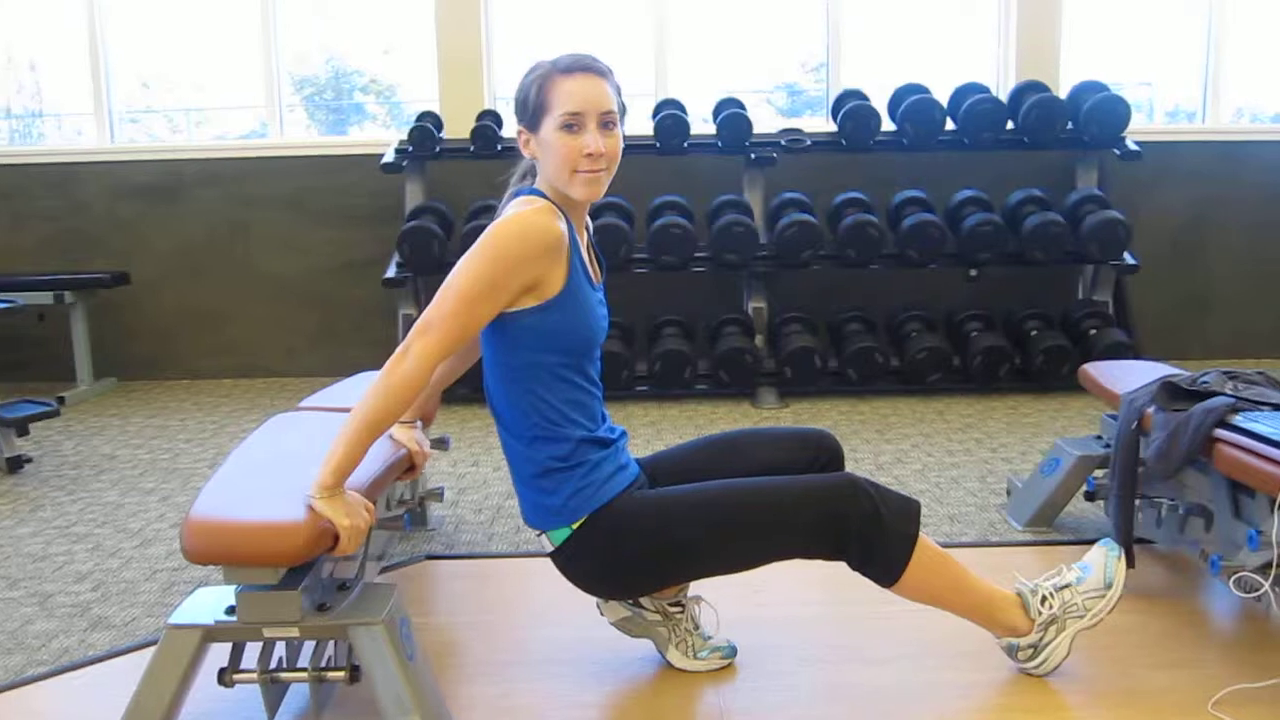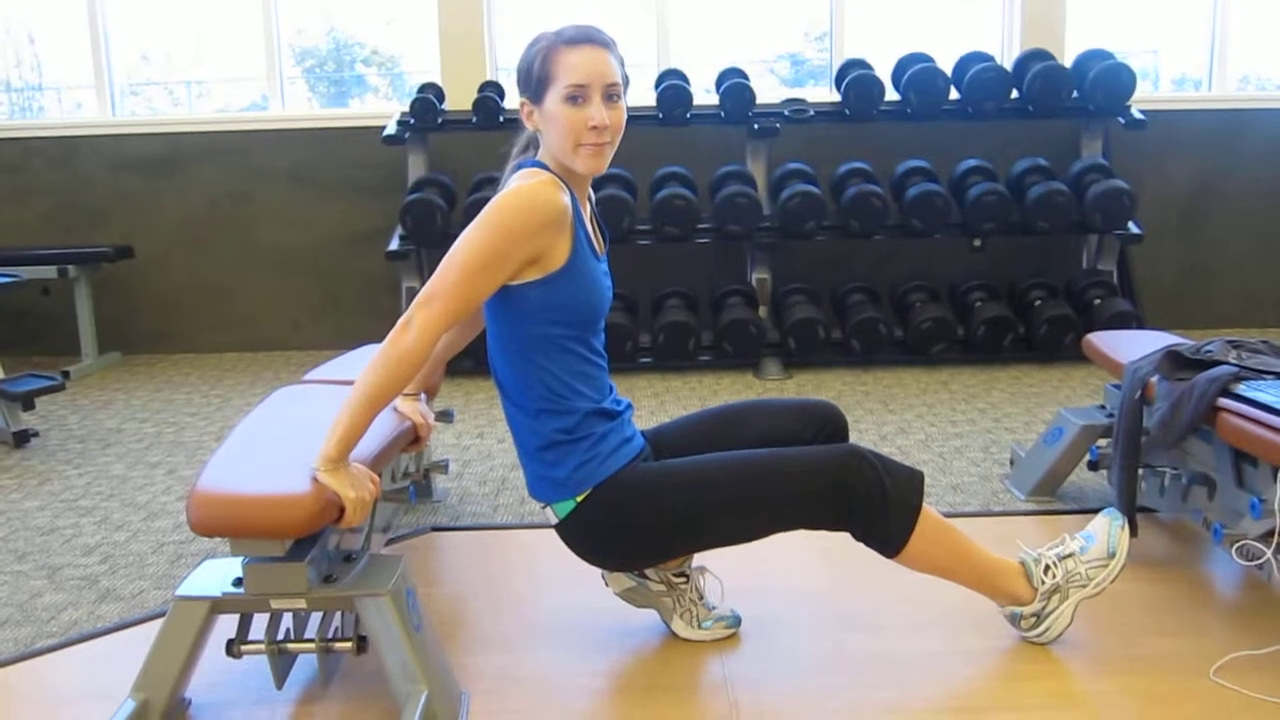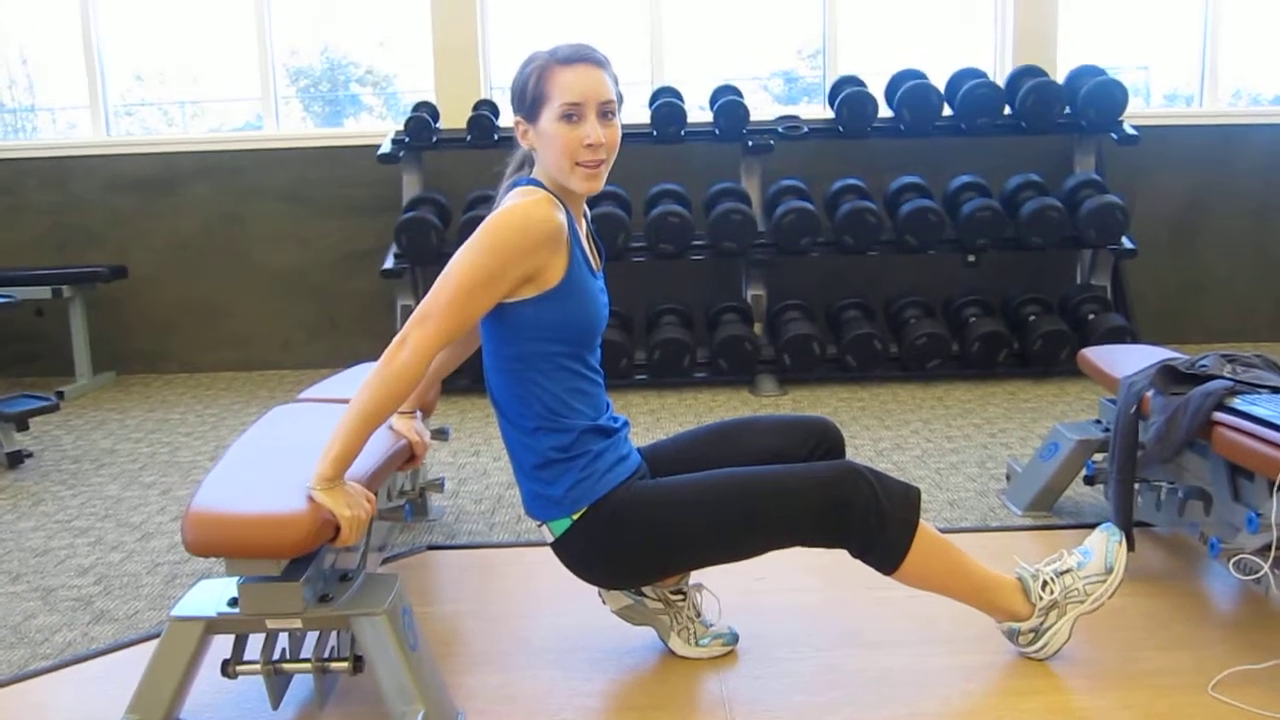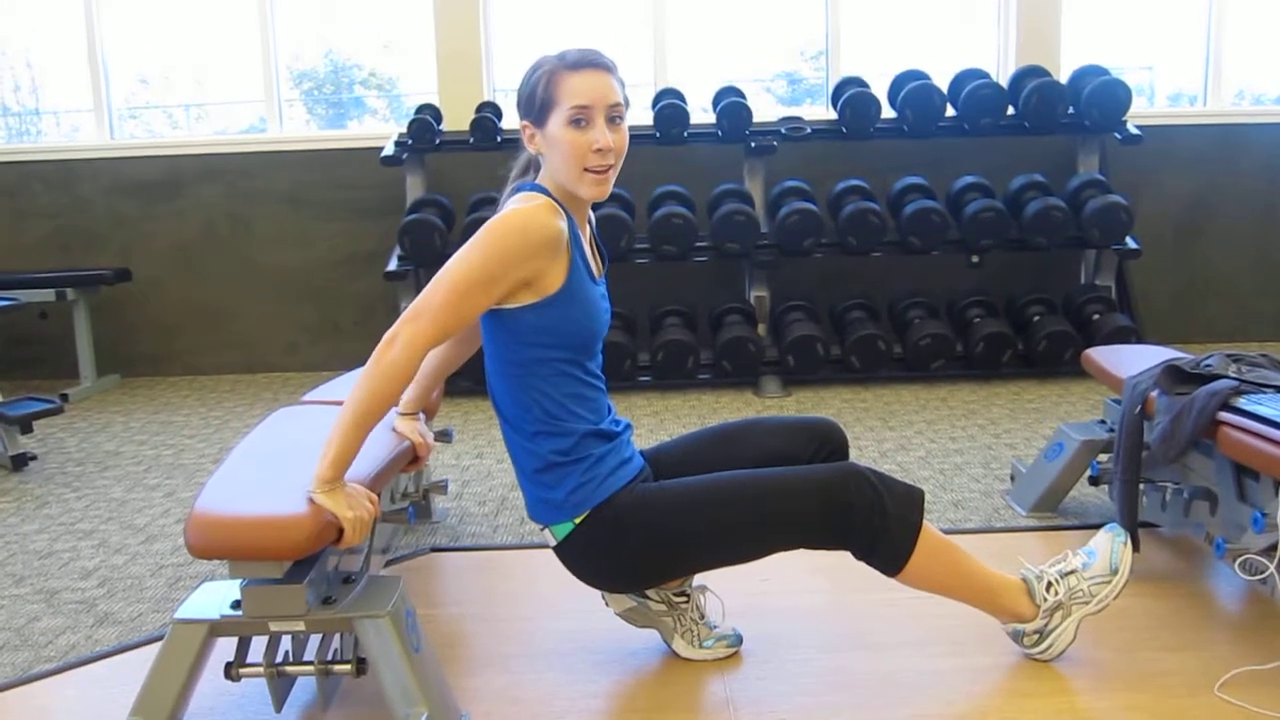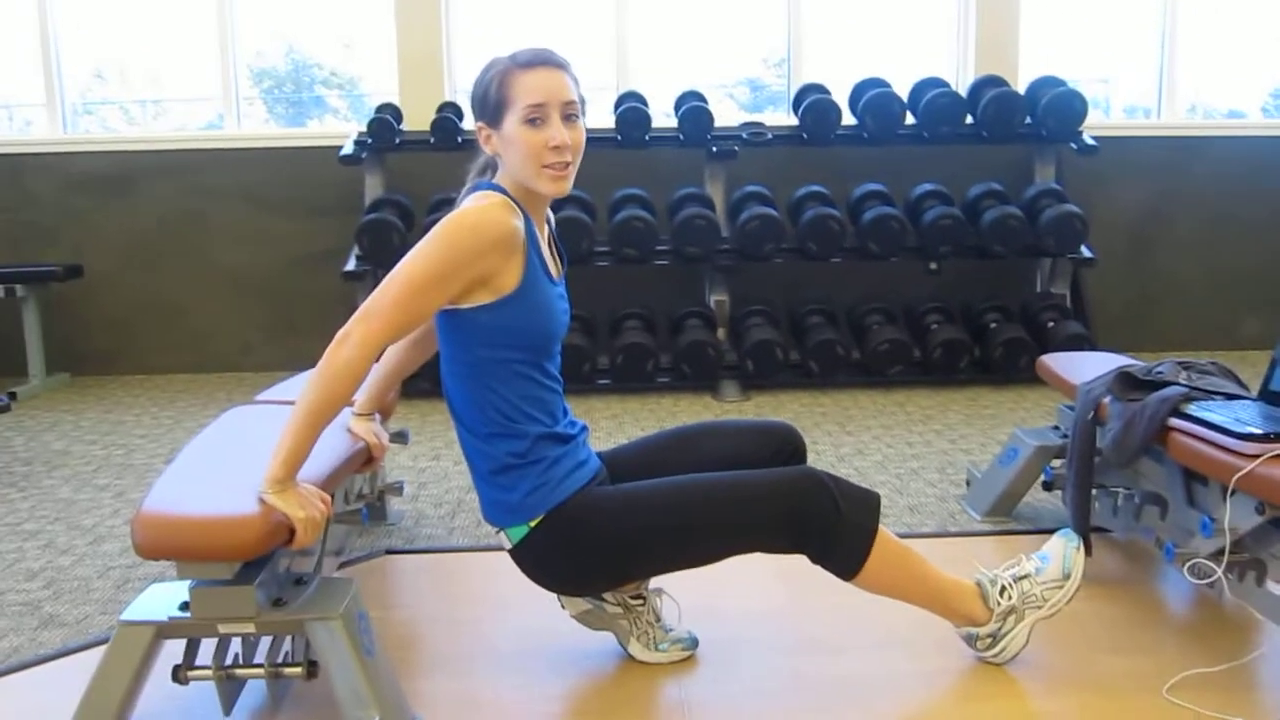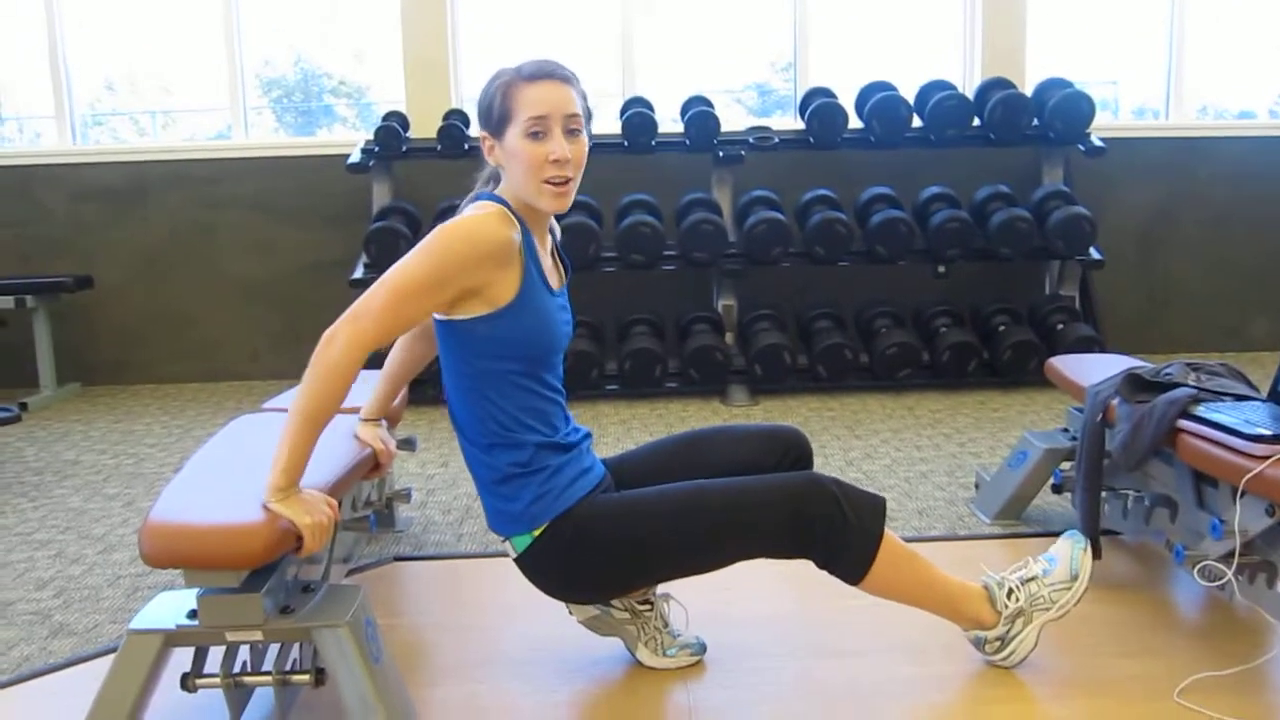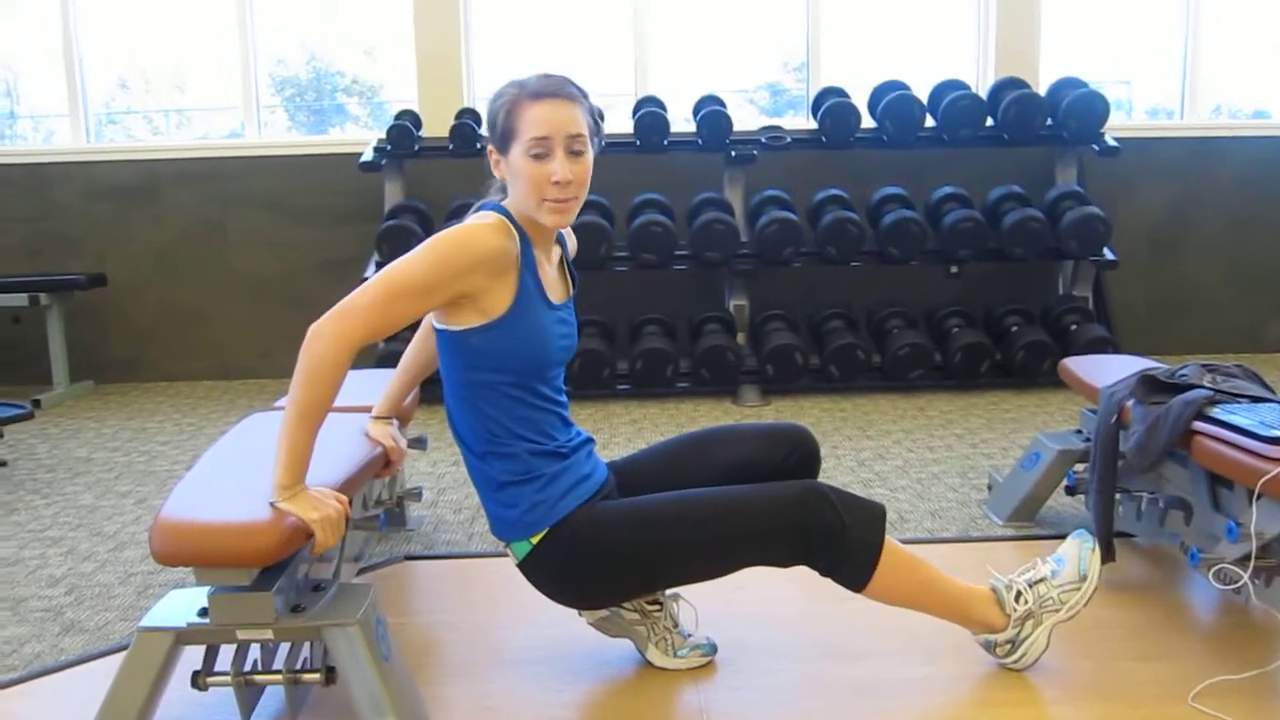
dt=0.7s
person 1, frame 1
left shoulder: (568, 222)
right shoulder: (532, 227)
left elbow: (471, 337)
right elbow: (422, 346)
left wrist: (415, 420)
right wrist: (330, 490)
left hip: (612, 486)
right hip: (595, 527)
left knee: (814, 453)
right knee: (848, 509)
left ankle: (657, 598)
right ankle: (1024, 622)
person 1, frame 2
left shoulder: (570, 194)
right shoulder: (535, 199)
left elbow: (472, 304)
right elbow: (423, 320)
left wrist: (416, 392)
right wrist: (334, 462)
left hip: (618, 458)
right hip: (599, 498)
left knee: (819, 424)
right knee: (850, 479)
left ankle: (662, 569)
right ankle: (1027, 590)
person 1, frame 3
left shoulder: (566, 213)
right shoulder: (530, 217)
left elbow: (468, 326)
right elbow: (418, 338)
left wrist: (412, 412)
right wrist: (330, 481)
left hip: (615, 475)
right hip: (595, 516)
left knee: (816, 441)
right knee: (849, 497)
left ankle: (660, 587)
right ankle: (1026, 607)
person 1, frame 4
left shoulder: (569, 217)
right shoulder: (531, 223)
left elbow: (469, 322)
right elbow: (407, 336)
left wrist: (414, 409)
right wrist: (330, 483)
left hip: (620, 477)
right hip: (599, 519)
left knee: (819, 442)
right knee: (849, 495)
left ankle: (661, 586)
right ankle: (1029, 606)
person 1, frame 5
left shoulder: (531, 217)
right shoulder: (487, 221)
left elbow: (431, 320)
right elbow: (359, 336)
left wrist: (370, 412)
right wrist: (282, 482)
left hip: (576, 480)
right hip: (555, 522)
left knee: (777, 446)
right knee: (806, 500)
left ankle: (618, 591)
right ankle: (983, 611)
person 1, frame 6
left shoulder: (538, 230)
right shoulder: (484, 233)
left elbow: (433, 323)
right elbow: (345, 338)
left wrist: (375, 418)
right wrist: (285, 492)
left hip: (581, 487)
right hip: (558, 531)
left knee: (783, 451)
right knee: (811, 504)
left ankle: (626, 595)
right ankle: (990, 614)
person 1, frame 7
left shoulder: (555, 241)
right shoulder: (484, 243)
left elbow: (444, 323)
right elbow: (330, 334)
left wrist: (386, 416)
right wrist: (291, 488)
left hip: (589, 488)
right hip: (561, 536)
left knee: (789, 450)
right knee: (811, 514)
left ankle: (636, 597)
right ankle: (999, 617)
